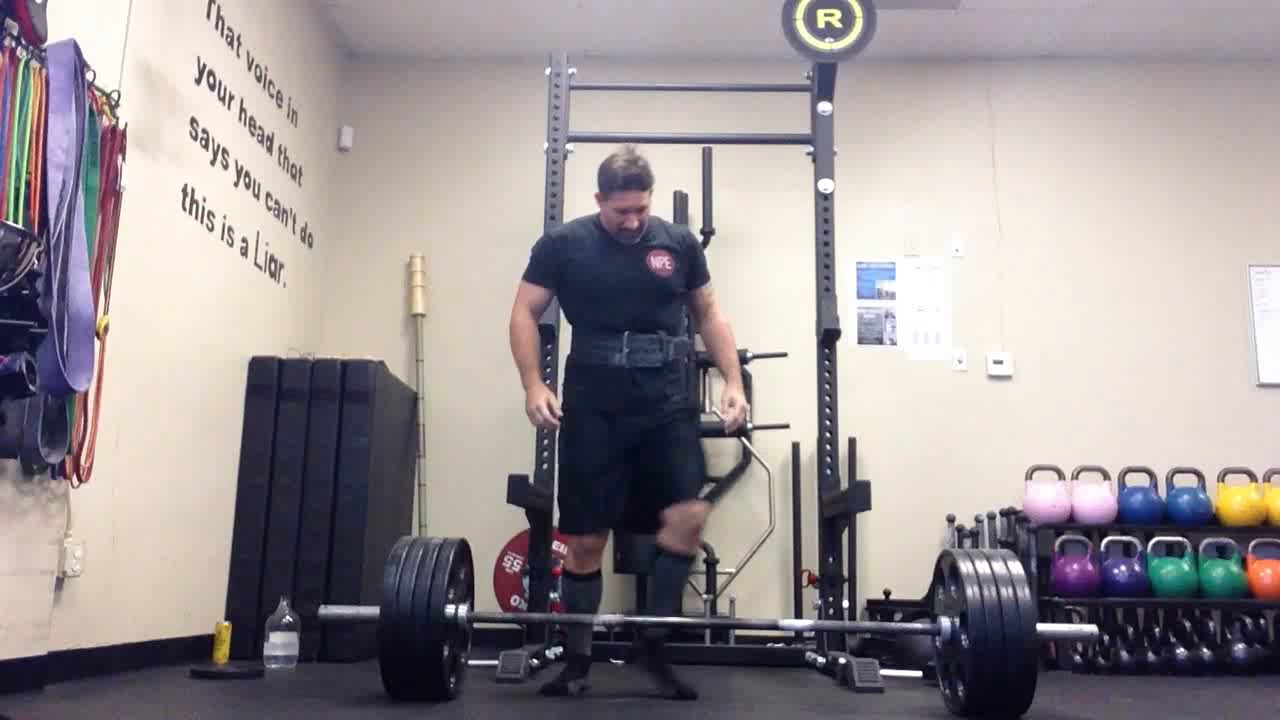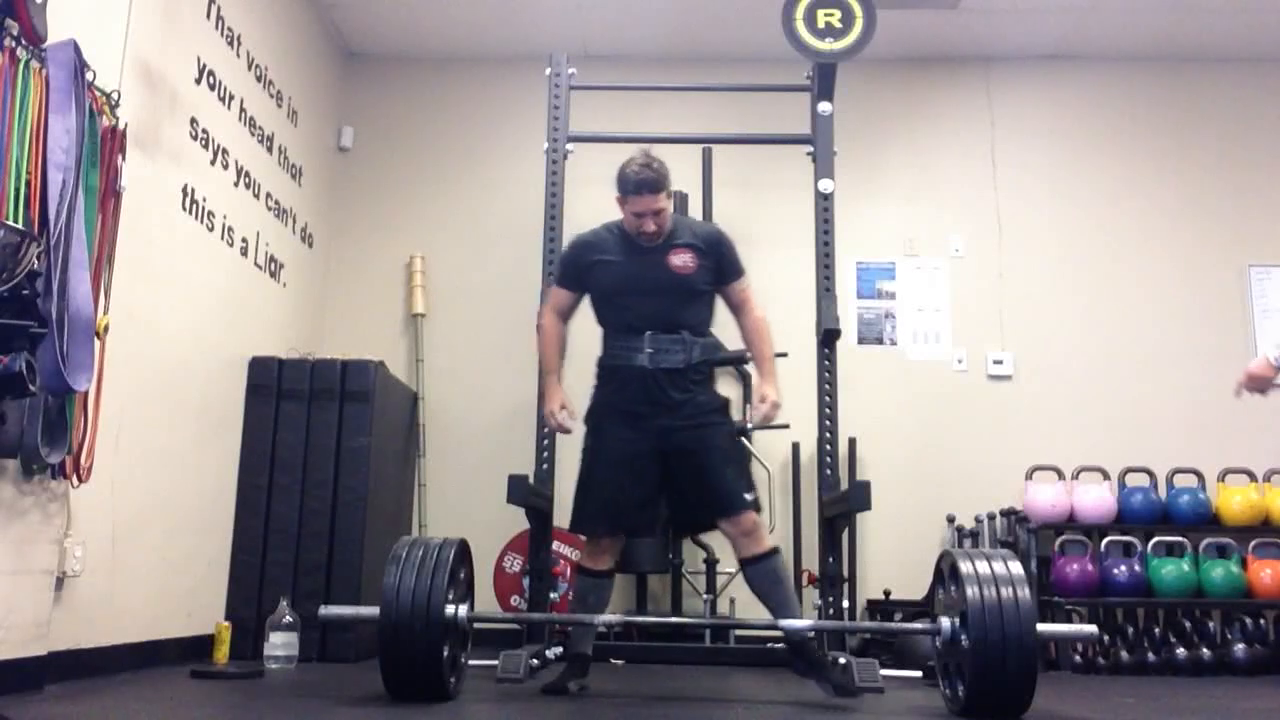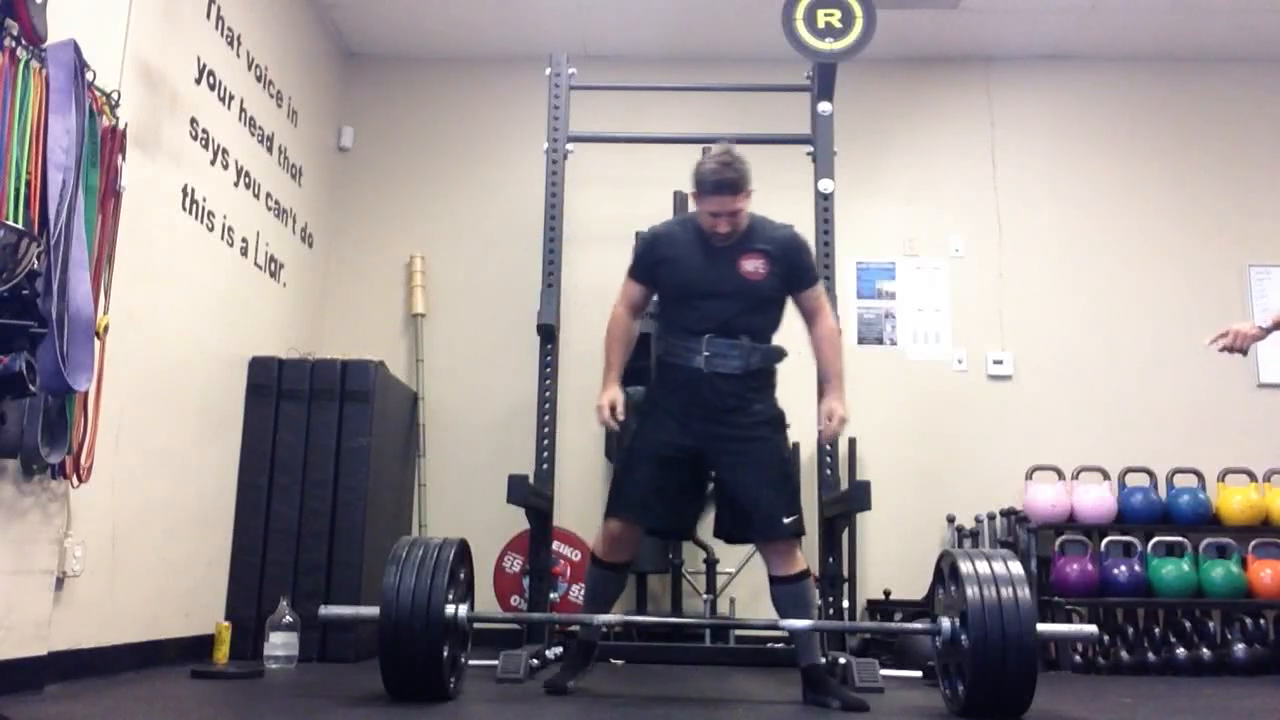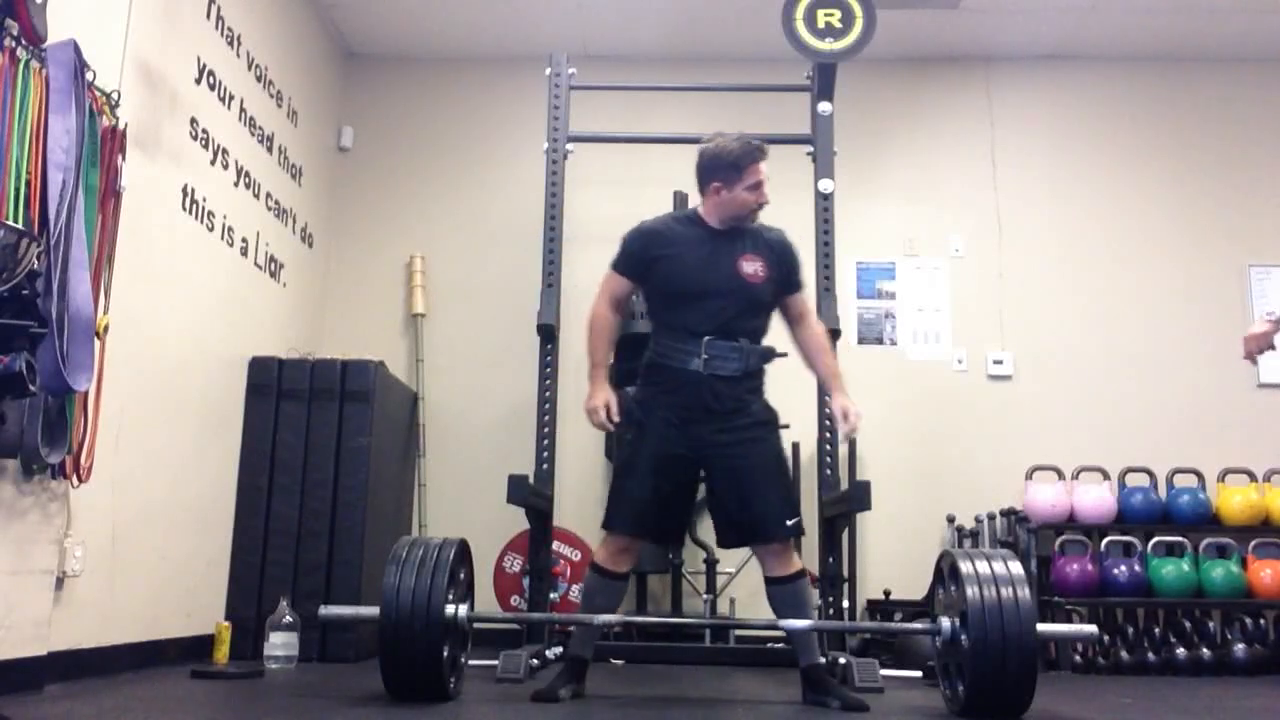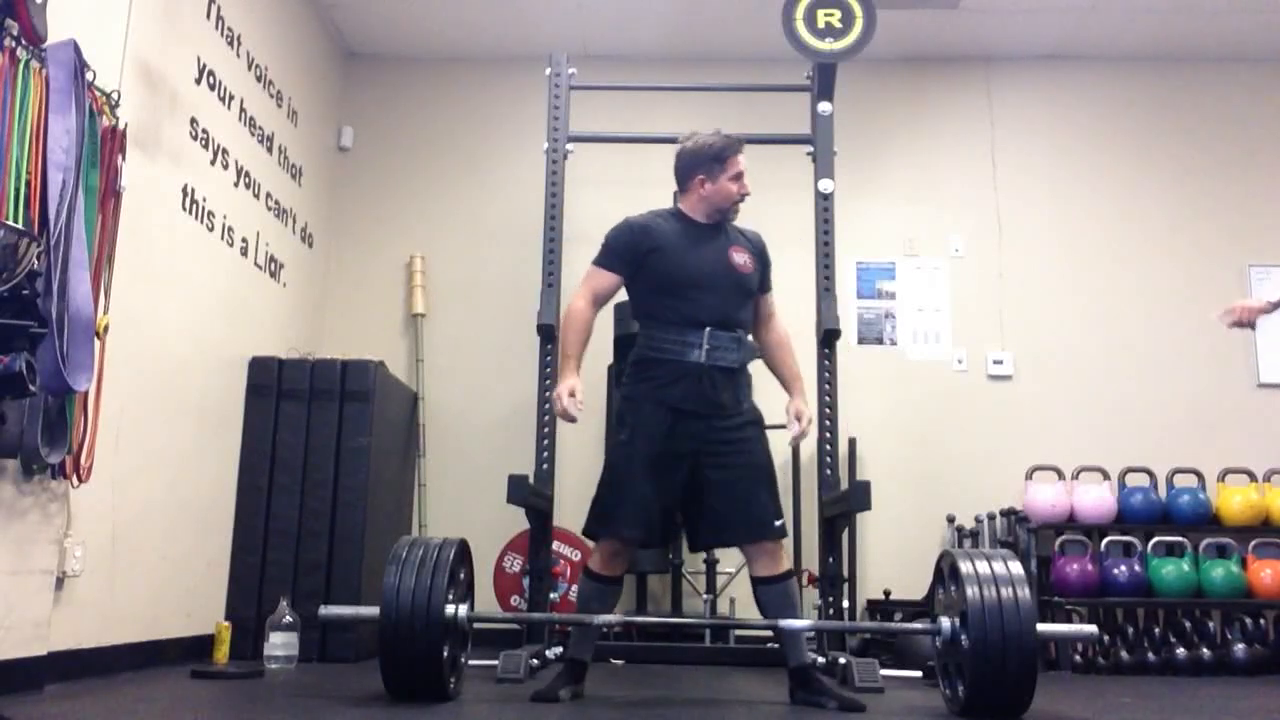
dt=0.3s
person 1, frame 1
left shoulder: (679, 243)
right shoulder: (562, 245)
left elbow: (709, 315)
right elbow: (525, 314)
left wrist: (733, 382)
right wrist: (534, 385)
left hip: (665, 400)
right hip: (593, 405)
left knee: (687, 516)
right knee: (585, 537)
left ankle: (655, 644)
right ankle: (577, 660)
person 1, frame 2
left shoulder: (707, 241)
right shoulder: (589, 250)
left elbow: (747, 308)
right elbow: (553, 316)
left wrist: (767, 378)
right wrist: (553, 386)
left hip: (695, 402)
right hip: (620, 410)
left knee: (744, 522)
right knee: (602, 537)
left ankle: (804, 649)
right ankle: (577, 660)
person 1, frame 3
left shoulder: (782, 244)
right shoulder: (663, 242)
left elbow: (819, 317)
right elbow: (627, 311)
left wrist: (834, 392)
right wrist: (611, 382)
left hip: (749, 413)
right hip: (671, 406)
left knee: (780, 540)
right knee: (620, 527)
left ankle: (813, 674)
right ankle: (581, 650)
person 1, frame 4
left shoulder: (773, 247)
right shoulder: (654, 238)
left elbow: (805, 322)
right elbow: (609, 305)
left wrist: (837, 390)
right wrist: (599, 382)
left hip: (742, 415)
right hip: (662, 408)
left knee: (777, 543)
right knee: (621, 538)
left ankle: (814, 675)
right ankle: (573, 667)
person 1, frame 5
left shoulder: (749, 246)
right shoulder: (640, 234)
left elbow: (768, 326)
right elbow: (586, 301)
left wrist: (796, 392)
right wrist: (568, 374)
left hip: (729, 411)
right hip: (655, 408)
left knee: (765, 540)
right knee: (616, 539)
left ankle: (802, 675)
right ankle: (574, 668)
